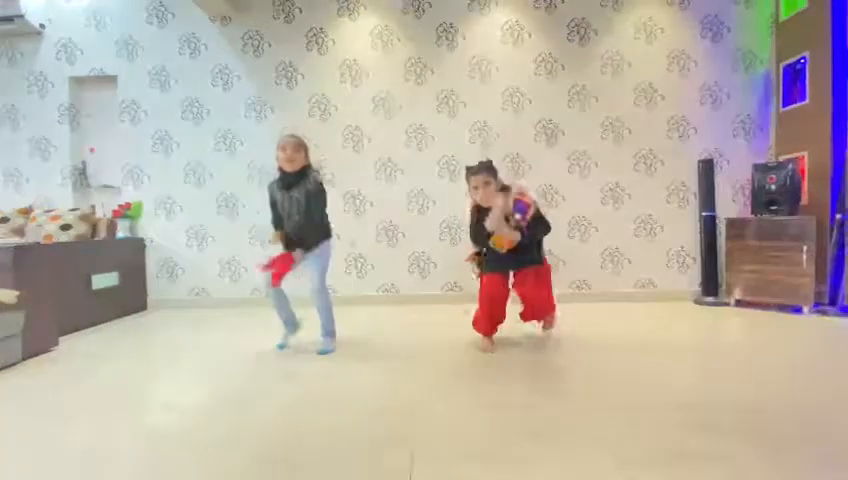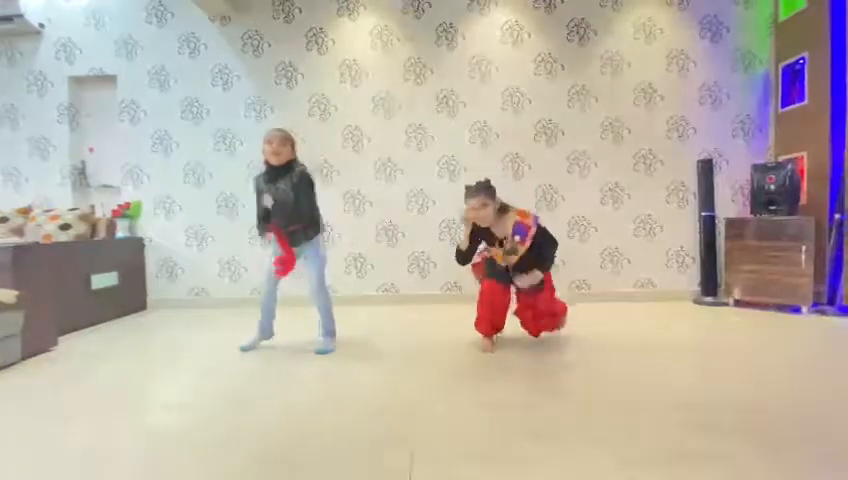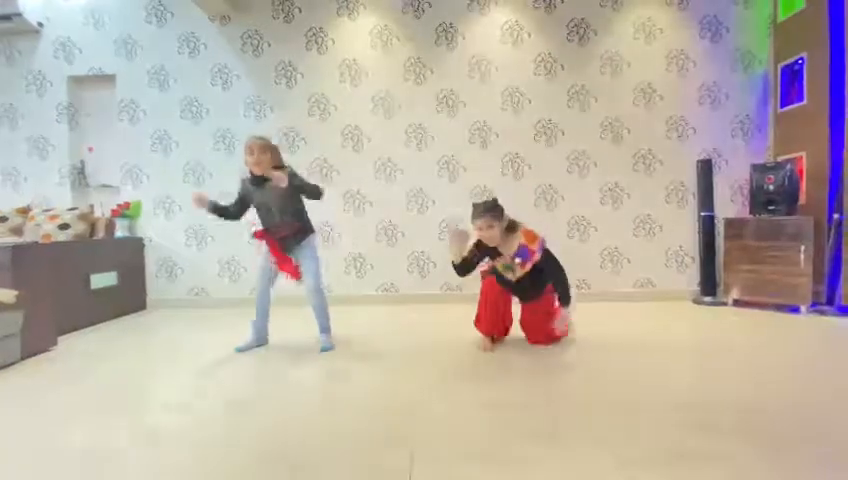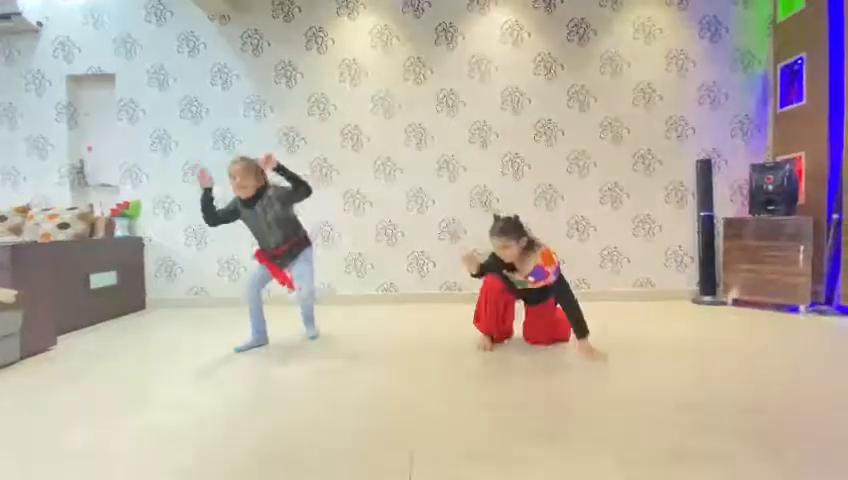
dt=0.1s
person 1, frame 1
left shoulder: (313, 184)
right shoulder: (274, 187)
left elbow: (317, 221)
right elbow: (277, 220)
right wrist: (284, 243)
left hip: (317, 243)
right hip: (291, 244)
left knee: (317, 287)
left ankle: (329, 336)
right ankle: (291, 325)
person 1, frame 2
left shoulder: (301, 176)
right shoulder: (261, 181)
left elbow: (308, 211)
right elbow: (262, 214)
left wrist: (275, 205)
right wrist: (265, 231)
left hip: (308, 238)
right hip: (282, 240)
left knee: (316, 284)
right knee: (269, 282)
left ankle: (328, 335)
right ankle: (264, 332)
person 1, frame 3
left shoulder: (286, 176)
right shoulder: (248, 185)
left elbow: (316, 193)
right elbow: (235, 213)
left wrist: (289, 183)
right wrist: (210, 205)
left hip: (302, 239)
right hip: (275, 243)
left knee: (313, 285)
right knee: (263, 286)
left ankle: (325, 333)
right ankle: (259, 335)
person 1, frame 4
left shoulder: (274, 194)
right shoulder: (238, 204)
left elbow: (305, 191)
right elbow: (212, 220)
left wrist: (278, 168)
right wrist: (207, 190)
left hip: (298, 251)
right hip: (271, 256)
left knee: (306, 292)
right knee: (251, 288)
left ankle: (309, 322)
right ankle: (258, 336)
person 2, frame 1
right shoulder: (478, 211)
left elbow: (544, 228)
right elbow: (478, 241)
left wrist: (516, 235)
right wrist: (494, 216)
left hip: (526, 255)
right hip: (496, 256)
left ankle: (546, 314)
right ankle: (486, 331)
person 2, frame 2
left shoulder: (522, 220)
right shoulder: (478, 229)
left elbow: (551, 244)
right elbow: (463, 259)
left wrist: (538, 274)
right wrist: (466, 233)
left hip: (530, 270)
right hip: (500, 268)
right knee: (491, 292)
left ankle: (557, 312)
right ankle: (488, 332)
person 2, frame 3
left shoulder: (529, 244)
right shoulder: (484, 244)
left elbow: (557, 272)
right elbow: (463, 271)
left wrist: (564, 309)
right wrist: (458, 249)
left hip: (531, 285)
right hip: (505, 279)
left knee: (541, 337)
right ankle: (489, 334)
person 2, frame 4
left shoulder: (545, 263)
right shoulder: (500, 257)
left elbow: (567, 299)
right elbow: (482, 272)
left wrist: (583, 342)
right wrist: (474, 266)
left hip: (540, 295)
right hip: (514, 287)
right knee: (493, 285)
right ankle: (488, 333)
